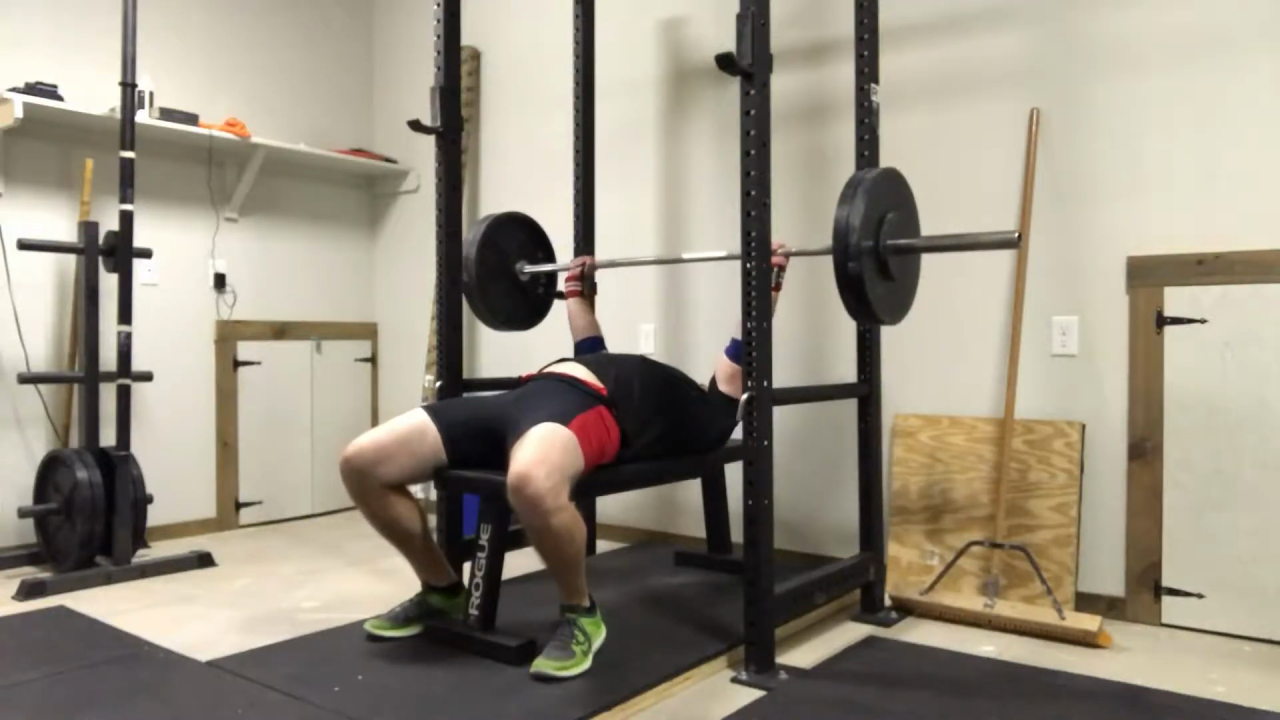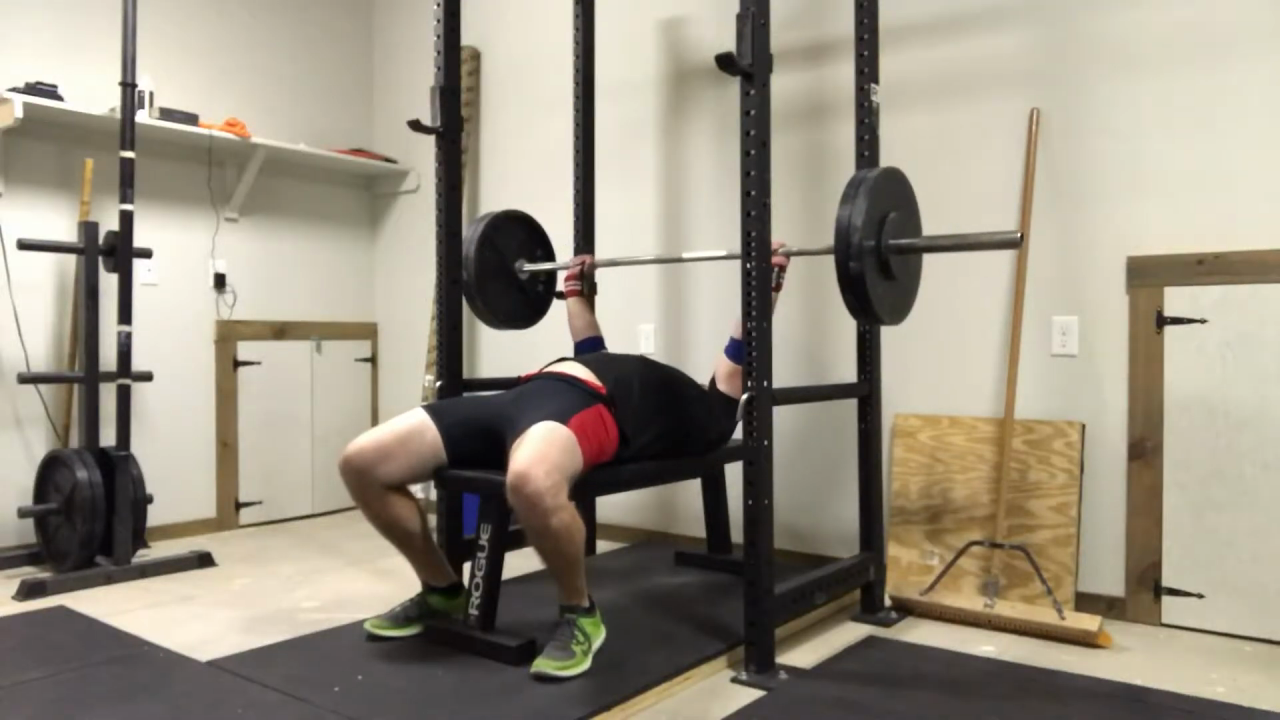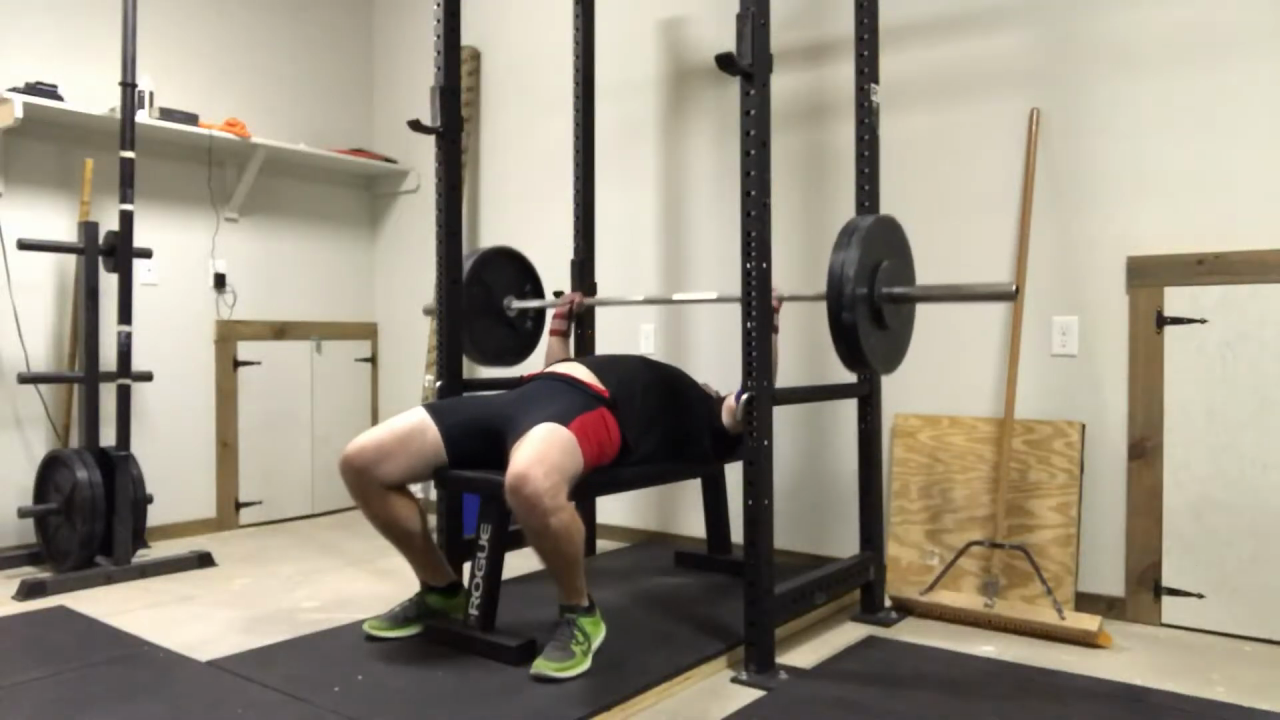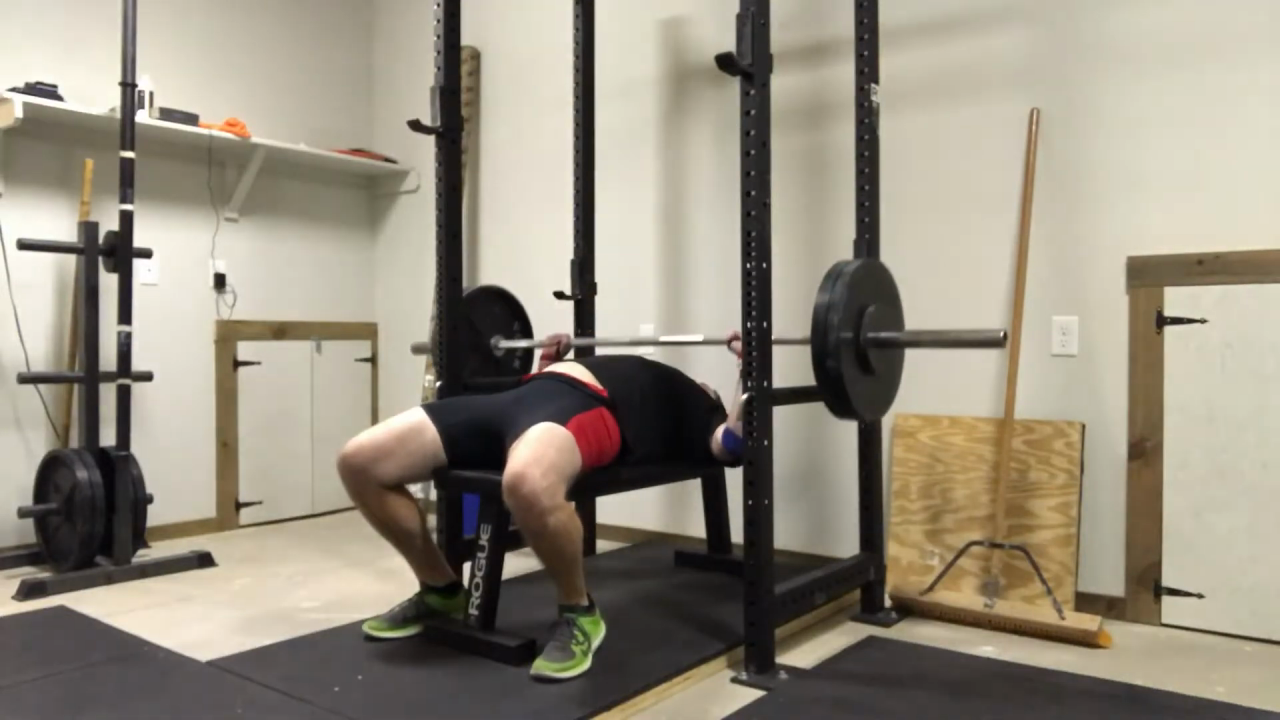
dt=0.4s
person 1, frame 1
left shoulder: (706, 417)
right shoulder: (638, 391)
left elbow: (742, 357)
right elbow: (590, 350)
left wrist: (768, 280)
right wrist: (576, 289)
left knee: (533, 484)
right knee: (361, 462)
left ankle: (580, 614)
right ankle: (442, 591)
person 1, frame 2
left shoulder: (706, 418)
right shoulder: (642, 392)
left elbow: (741, 355)
right elbow: (590, 349)
left wrist: (768, 281)
right wrist: (576, 288)
left knee: (532, 482)
right knee: (361, 462)
left ankle: (579, 615)
right ankle: (442, 593)
person 1, frame 3
left shoulder: (708, 424)
right shoulder: (647, 394)
left wrist: (766, 323)
right wrist: (560, 327)
left knee: (530, 482)
right knee: (362, 461)
left ankle: (579, 614)
right ankle: (441, 592)
person 1, frame 4
left shoulder: (703, 421)
left elbow: (738, 441)
right wrist: (548, 364)
left knee: (528, 483)
right knee: (359, 461)
left ankle: (578, 613)
right ankle: (440, 591)
